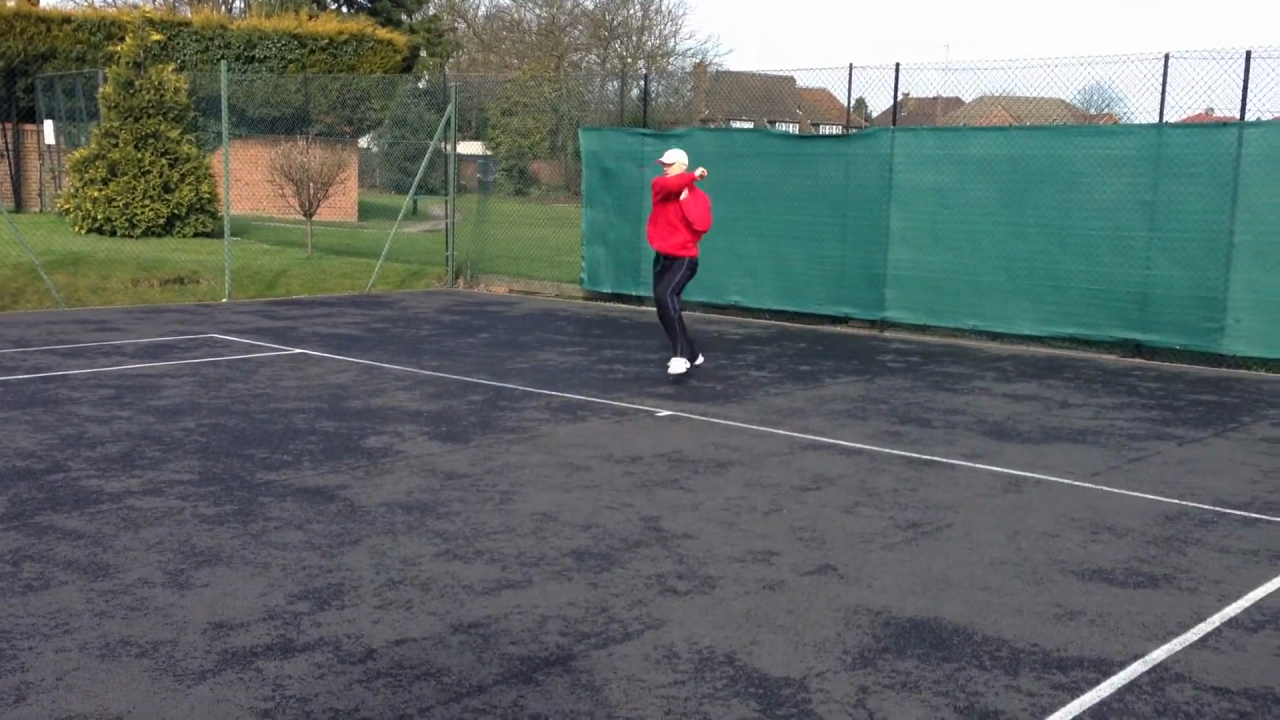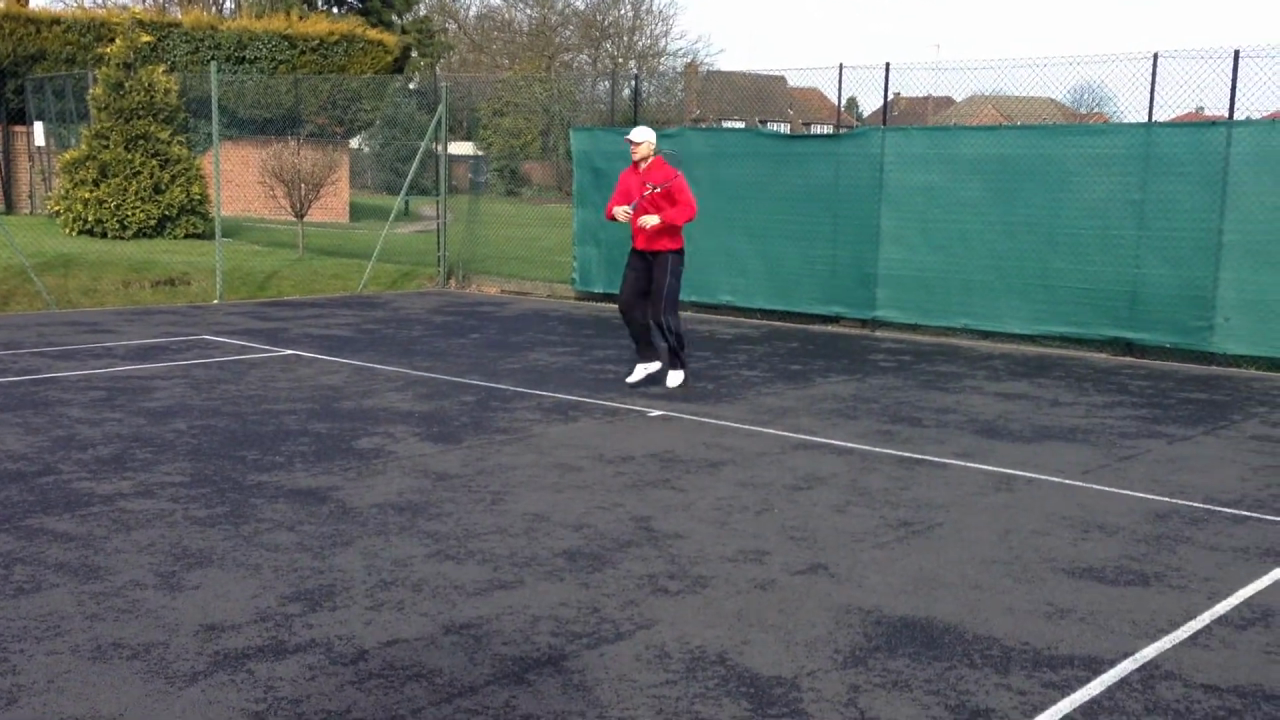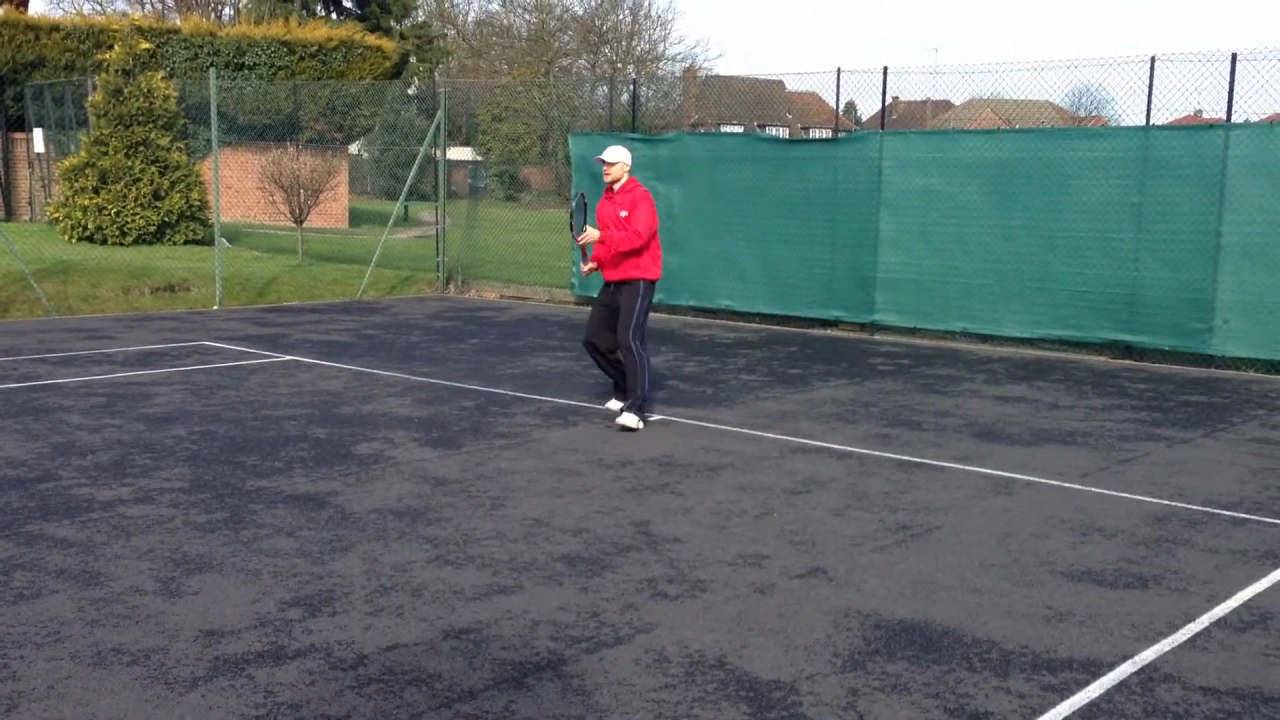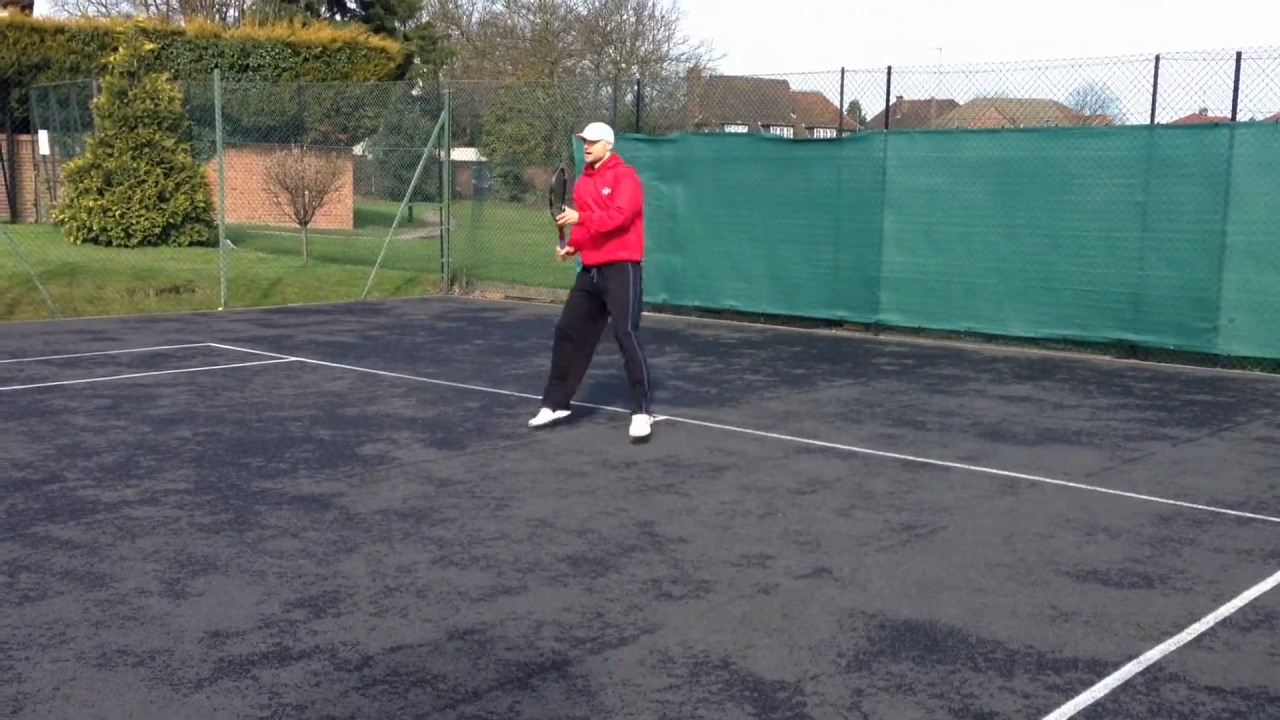
dt=0.4s
person 1, frame 1
left shoulder: (699, 197)
right shoulder: (660, 185)
left elbow: (702, 226)
right elbow: (666, 184)
left wrist: (687, 198)
right wrist: (691, 177)
left hip: (684, 259)
right hip: (662, 257)
left knee: (664, 295)
right knee: (668, 305)
left ankle: (681, 355)
right ankle: (691, 355)
person 1, frame 2
left shoulder: (670, 175)
right shoulder: (626, 176)
left elbow: (689, 209)
right elbow: (612, 207)
left wrist: (659, 218)
right wrist: (616, 211)
left hip: (668, 253)
right hip: (640, 253)
left knee: (661, 313)
right knee: (628, 304)
left ankle: (677, 363)
right ankle: (648, 358)
person 1, frame 3
left shoulder: (640, 198)
right shoulder: (604, 201)
left elbow: (637, 237)
left wrist: (600, 237)
right wrist: (594, 261)
left hip: (637, 282)
right hip: (611, 284)
left knee: (628, 338)
right knee: (594, 341)
left ankle: (636, 409)
right ankle: (626, 392)
person 1, frame 4
left shoulder: (625, 176)
right shoulder: (582, 182)
left elbow: (619, 216)
left wrist: (579, 217)
right wrist: (572, 245)
left hip: (621, 268)
right hip: (590, 270)
left knee: (625, 332)
right knee: (569, 332)
left ankle: (641, 409)
right ankle: (557, 402)
